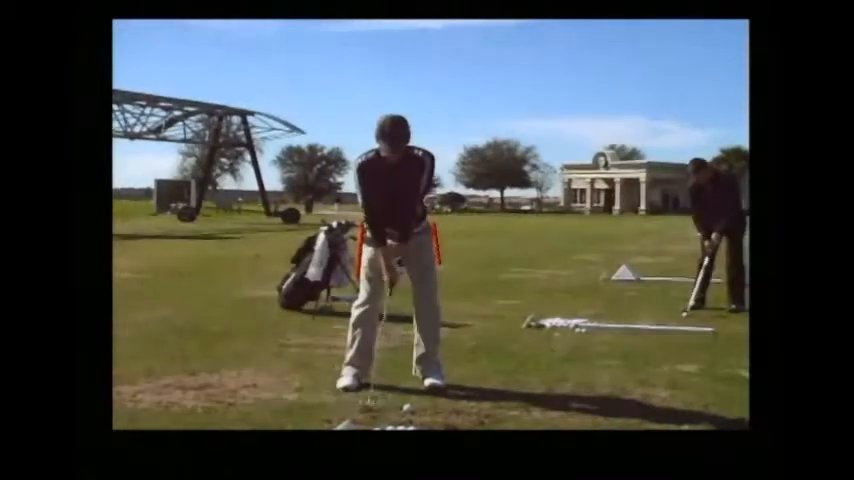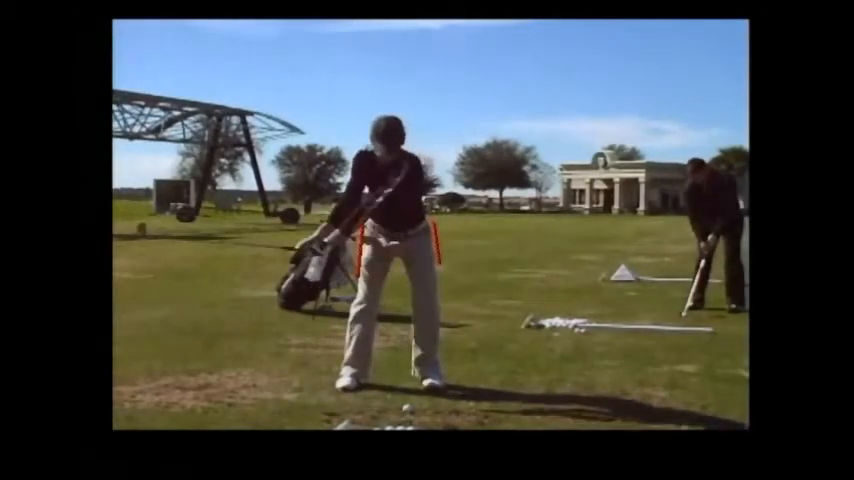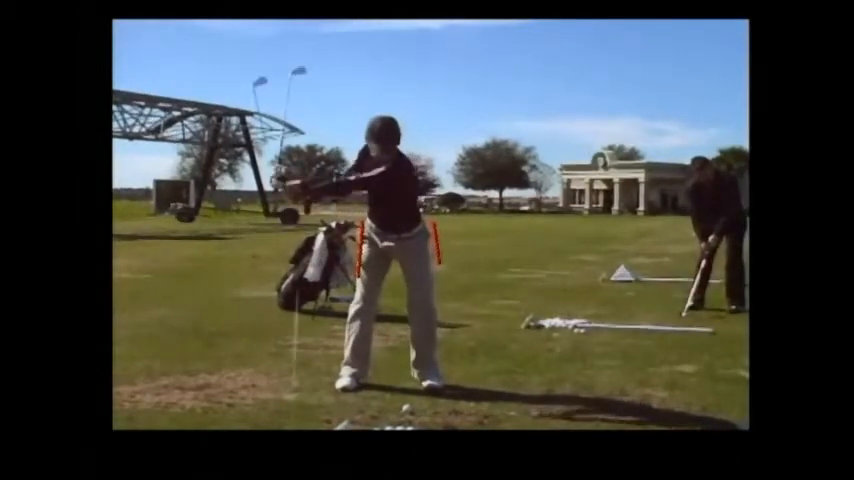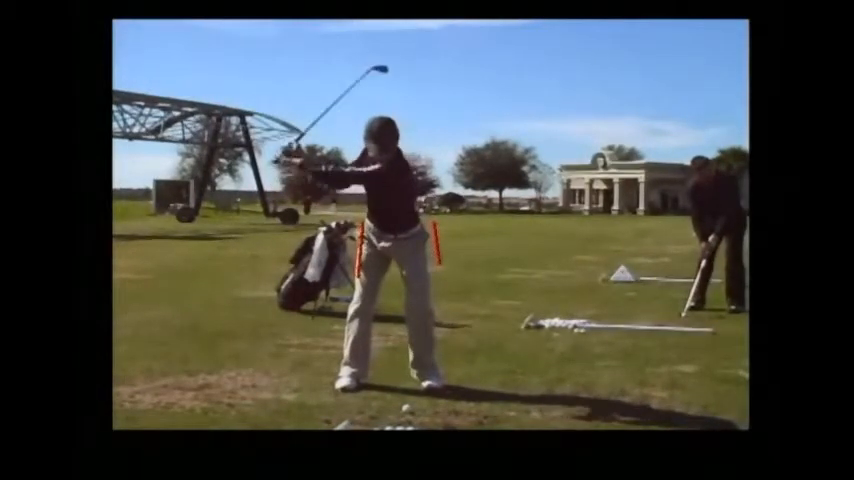
dt=0.7s
person 1, frame 1
left shoulder: (423, 161)
right shoulder: (365, 164)
left elbow: (413, 205)
right elbow: (371, 213)
left wrist: (401, 247)
right wrist: (385, 259)
left hip: (415, 233)
right hip: (378, 234)
left knee: (427, 300)
right knee: (367, 300)
left ankle: (430, 367)
right ankle: (354, 368)
person 1, frame 2
left shoulder: (411, 166)
right shoulder: (363, 160)
left elbow: (381, 203)
right elbow: (351, 198)
left wrist: (338, 234)
right wrist: (322, 232)
left hip: (413, 235)
right hip: (378, 233)
left knee: (426, 301)
right knee: (365, 300)
left ankle: (428, 368)
right ankle: (353, 368)
person 1, frame 3
left shoulder: (400, 168)
right shoulder: (367, 154)
left elbow: (356, 183)
right elbow: (346, 182)
left wrist: (307, 187)
right wrist: (309, 188)
left hip: (409, 237)
right hip: (376, 233)
left knee: (422, 303)
right knee: (363, 301)
left ankle: (427, 369)
right ankle: (352, 369)
person 1, frame 4
left shoulder: (394, 169)
right shoulder: (372, 155)
left elbow: (347, 178)
right elbow: (341, 178)
left wrist: (305, 166)
right wrist: (307, 163)
left hip: (406, 238)
right hip: (374, 234)
left knee: (419, 304)
right knee: (361, 302)
left ankle: (426, 370)
right ankle: (351, 369)
person 2, frame 1
left shoulder: (729, 180)
right shoulder: (694, 187)
left elbow: (733, 210)
right elbow: (697, 214)
left wrist: (719, 232)
right wrist: (705, 237)
left hip: (733, 222)
right hip: (709, 223)
left knee: (734, 260)
right knee: (705, 260)
left ankle: (737, 301)
right ankle: (699, 299)
person 2, frame 2
left shoulder: (726, 181)
right shoulder: (691, 187)
left elbow: (729, 211)
right elbow: (693, 215)
left wrist: (715, 234)
right wrist: (701, 239)
left hip: (731, 221)
right hip: (707, 223)
left knee: (732, 259)
right knee: (703, 259)
left ankle: (736, 301)
right ankle: (697, 299)
person 2, frame 3
left shoulder: (729, 181)
right shoulder: (694, 186)
left elbow: (731, 212)
right elbow: (696, 214)
left wrist: (717, 234)
right wrist: (702, 239)
left hip: (734, 221)
right hip: (710, 222)
left knee: (733, 259)
right knee: (704, 258)
left ankle: (736, 301)
right ankle: (698, 298)
person 2, frame 4
left shoulder: (729, 181)
right shoulder: (694, 186)
left elbow: (730, 211)
right elbow: (696, 214)
left wrist: (717, 234)
right wrist: (702, 239)
left hip: (733, 221)
right hip: (710, 222)
left knee: (733, 259)
right knee: (705, 258)
left ankle: (736, 301)
right ankle: (698, 299)
